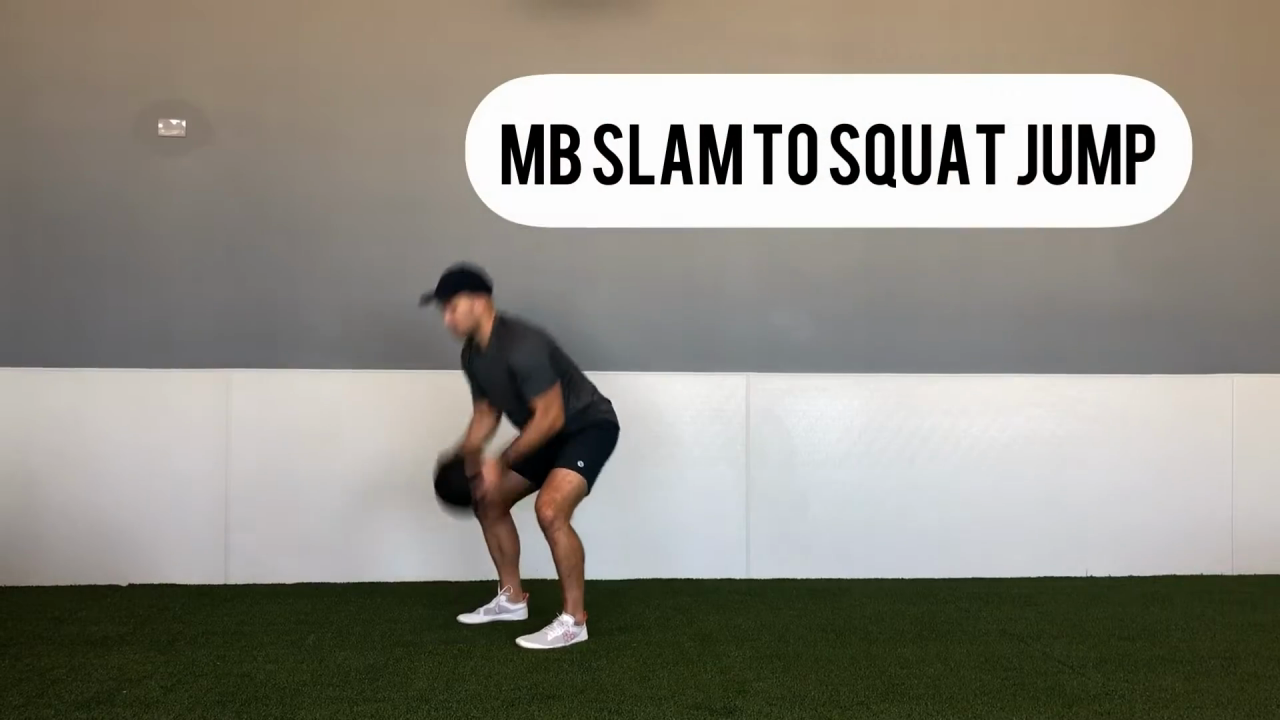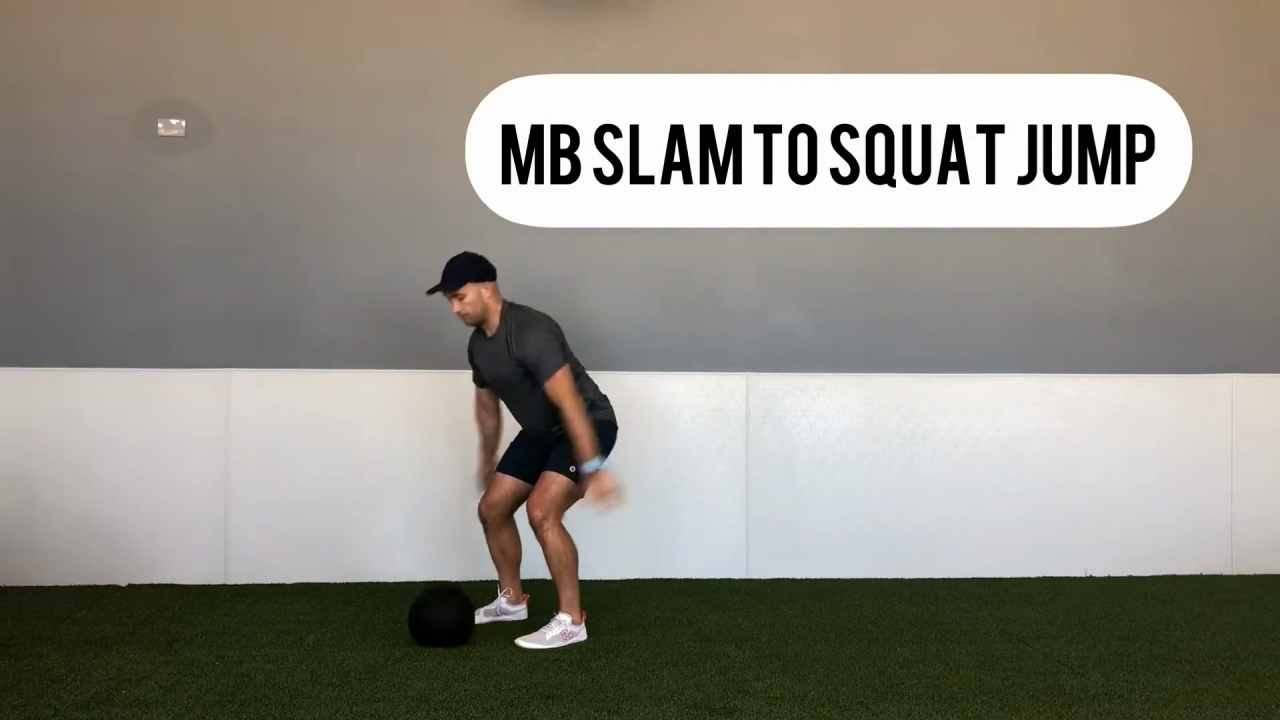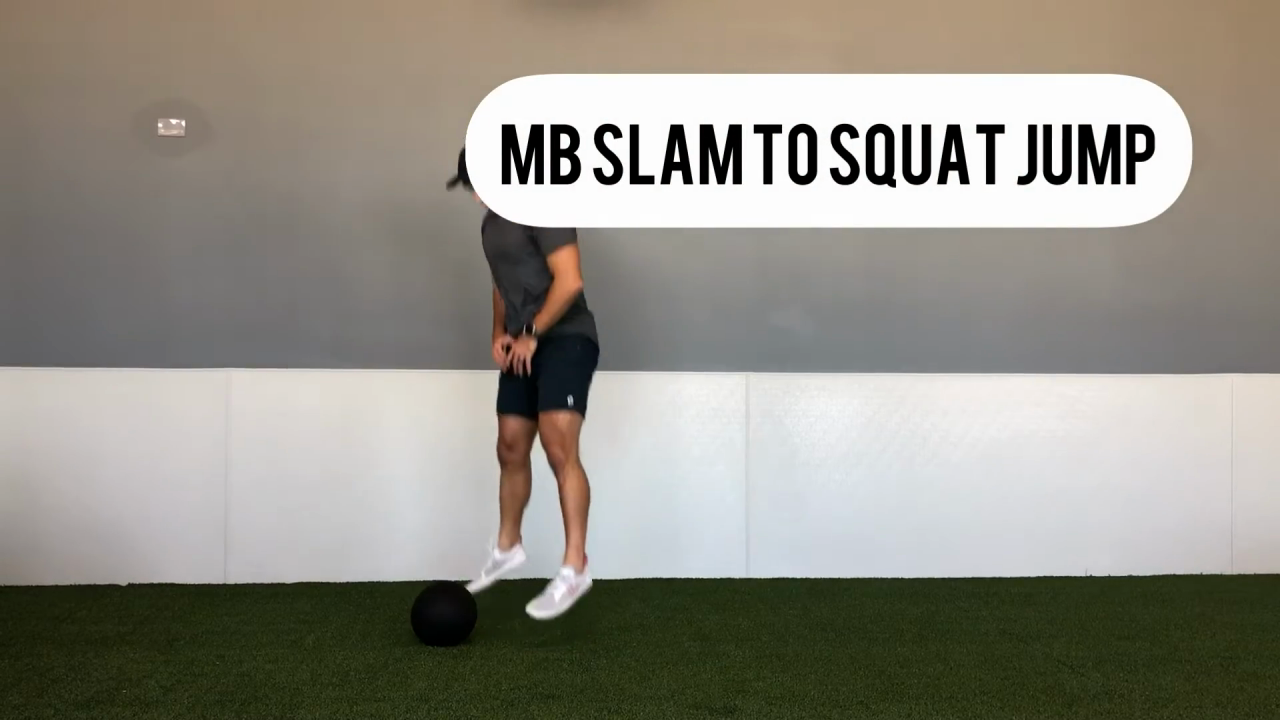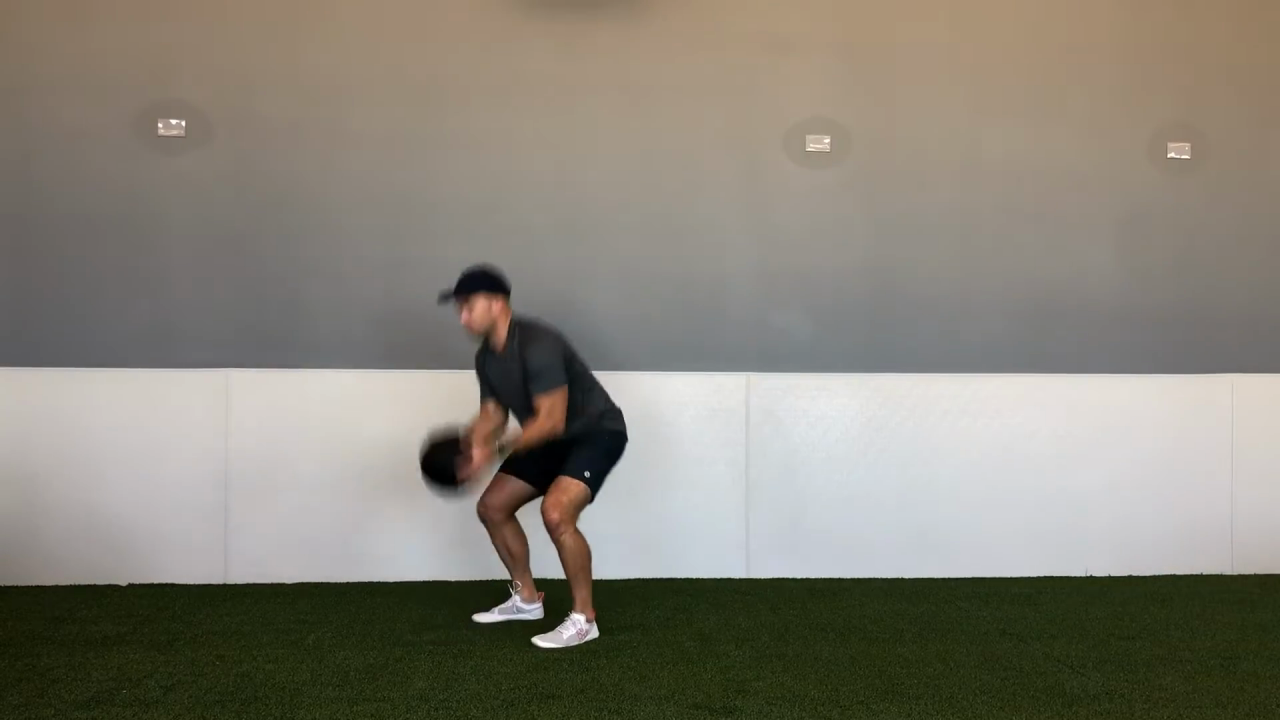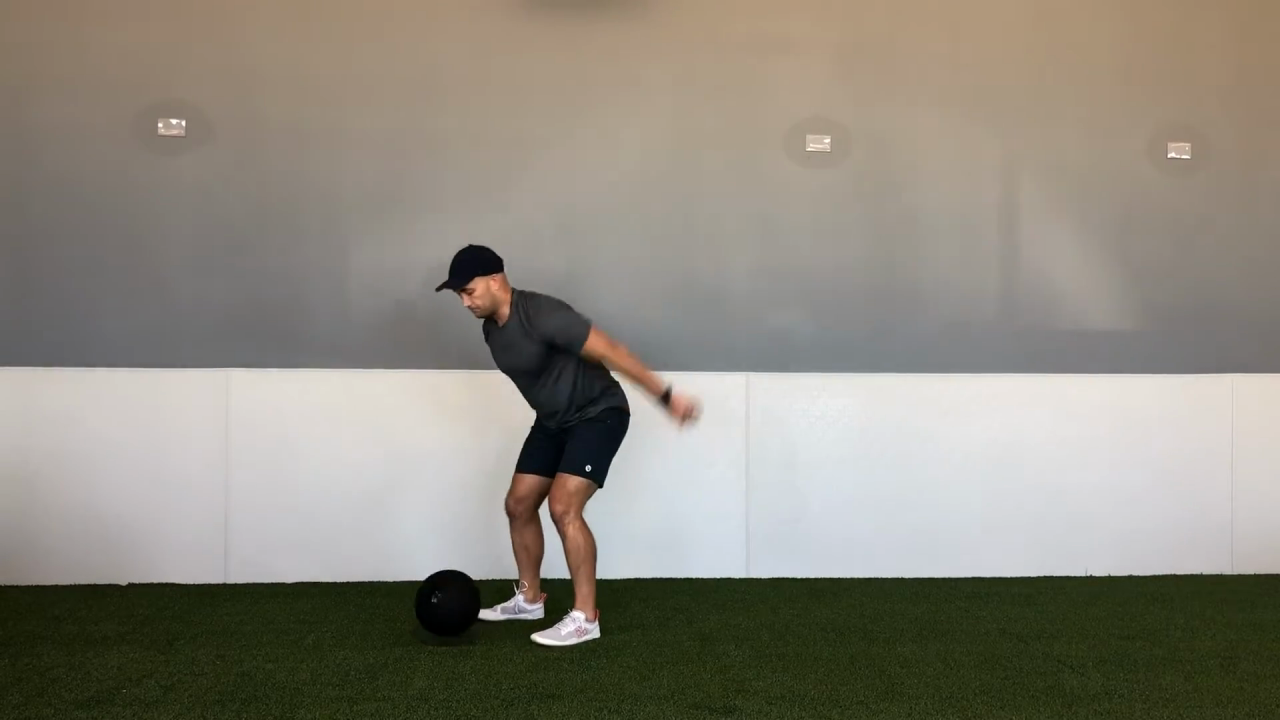
dt=1s
person 1, frame 1
left shoulder: (522, 345)
right shoulder: (473, 352)
left elbow: (551, 416)
right elbow: (487, 413)
left wrist: (502, 463)
right wrist: (464, 455)
left hip: (590, 427)
right hip: (549, 429)
left knee: (550, 510)
right knee: (488, 503)
left ankle: (574, 620)
right ankle: (512, 598)
person 1, frame 2
left shoulder: (531, 332)
right shoulder: (478, 342)
left elbow: (570, 403)
right elbow: (487, 406)
left wrist: (593, 468)
right wrist: (486, 463)
left hip: (585, 428)
right hip: (541, 432)
left knee: (542, 512)
right knee: (492, 509)
left ankle: (570, 620)
right ankle: (512, 599)
person 1, frame 3
right shoulder: (491, 223)
left elbow: (570, 280)
left wrist: (532, 334)
right wrist: (499, 334)
left hip: (565, 341)
right hip: (522, 349)
left knee: (559, 451)
right knee: (510, 451)
left ankle: (574, 569)
right ankle: (507, 548)
person 1, frame 4
left shoulder: (538, 345)
right shoulder: (486, 356)
left elbow: (552, 420)
right elbow: (492, 416)
left wrist: (495, 449)
right wrist: (468, 447)
left hip: (598, 433)
right hip: (552, 437)
left knee: (556, 512)
right knee: (493, 506)
left ankle: (584, 618)
right ankle: (527, 598)
person 1, frame 5
left shoulder: (544, 314)
right shoulder: (491, 330)
left elbow: (611, 352)
left wrist: (665, 396)
left hip: (597, 416)
right hip: (553, 421)
left knee: (564, 509)
right knee: (518, 504)
left ankle: (585, 618)
right ankle: (529, 598)
